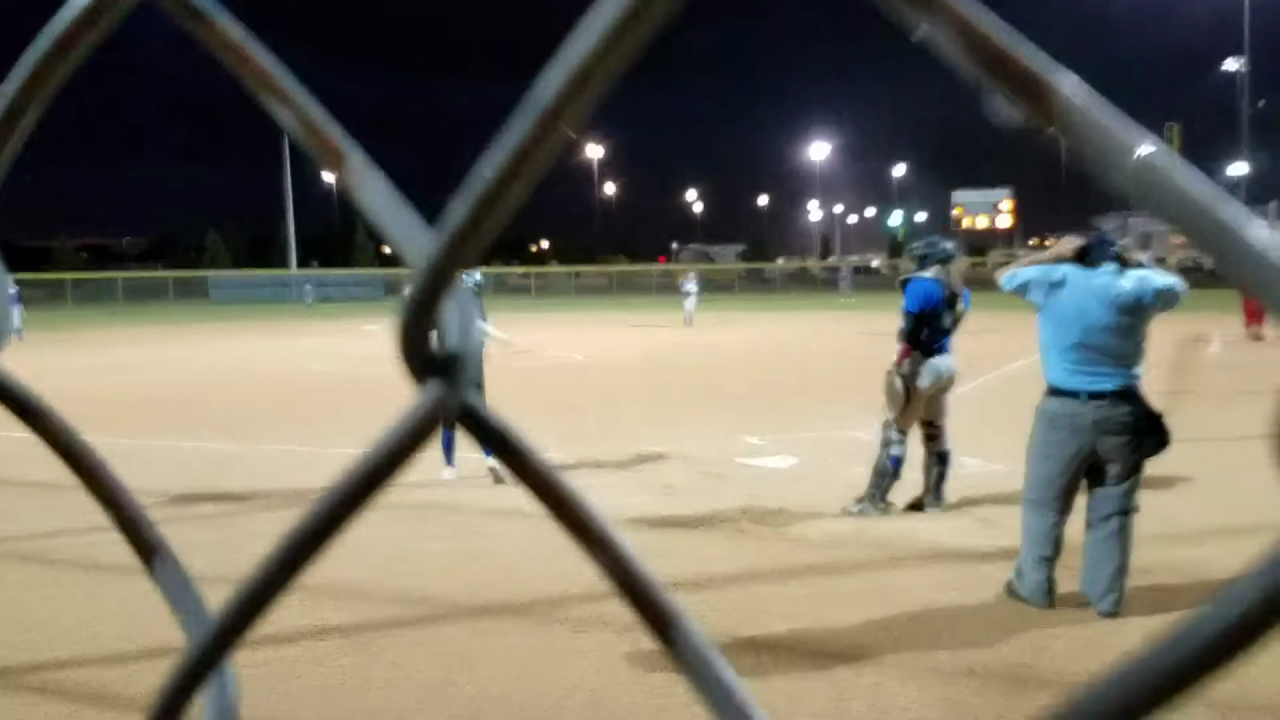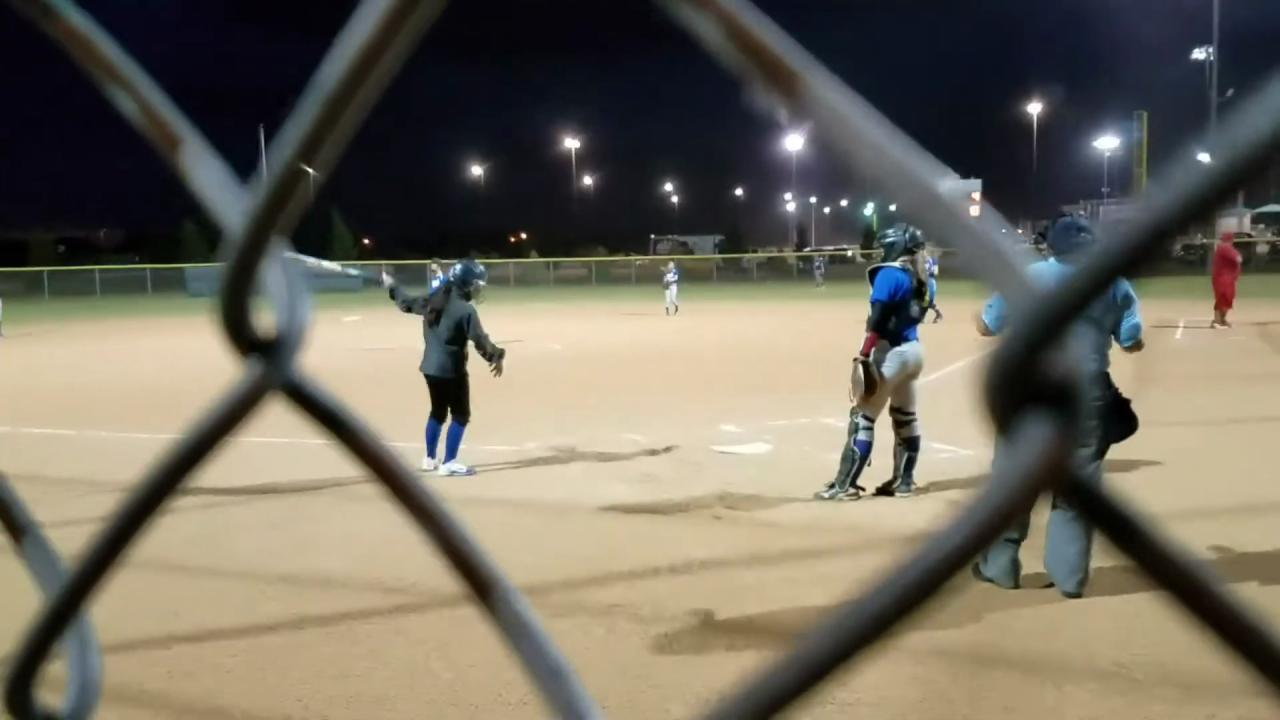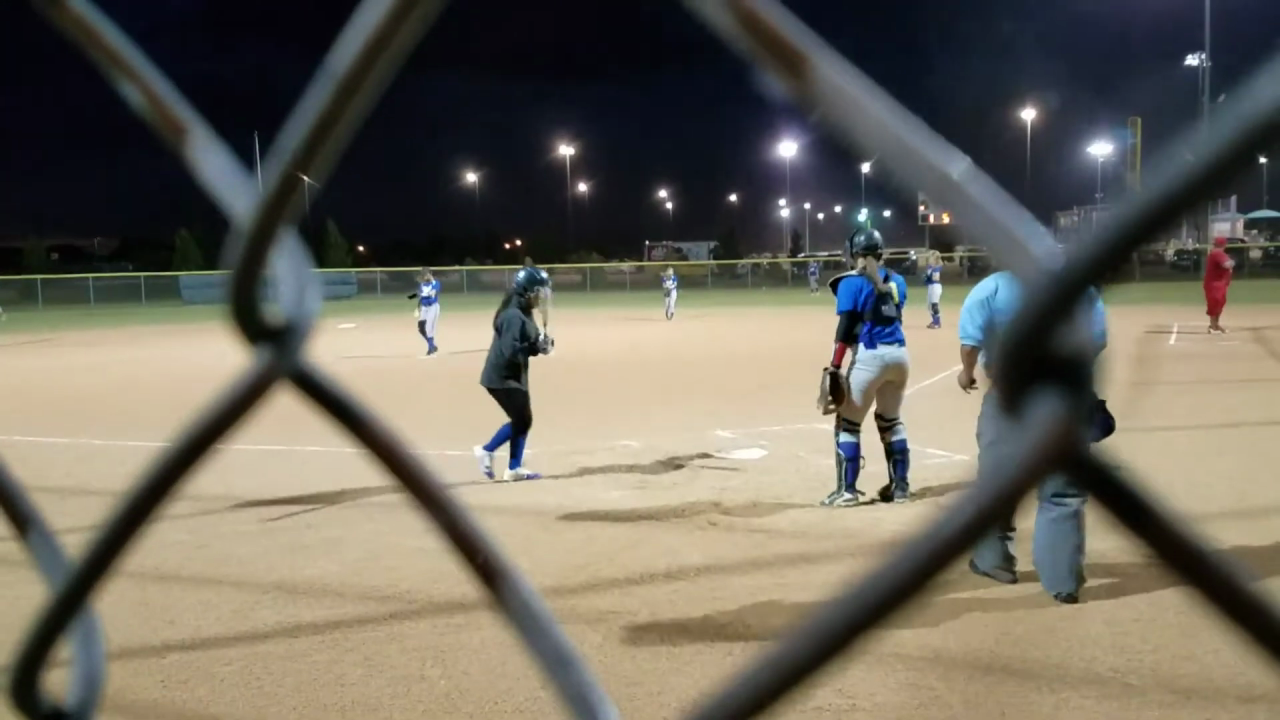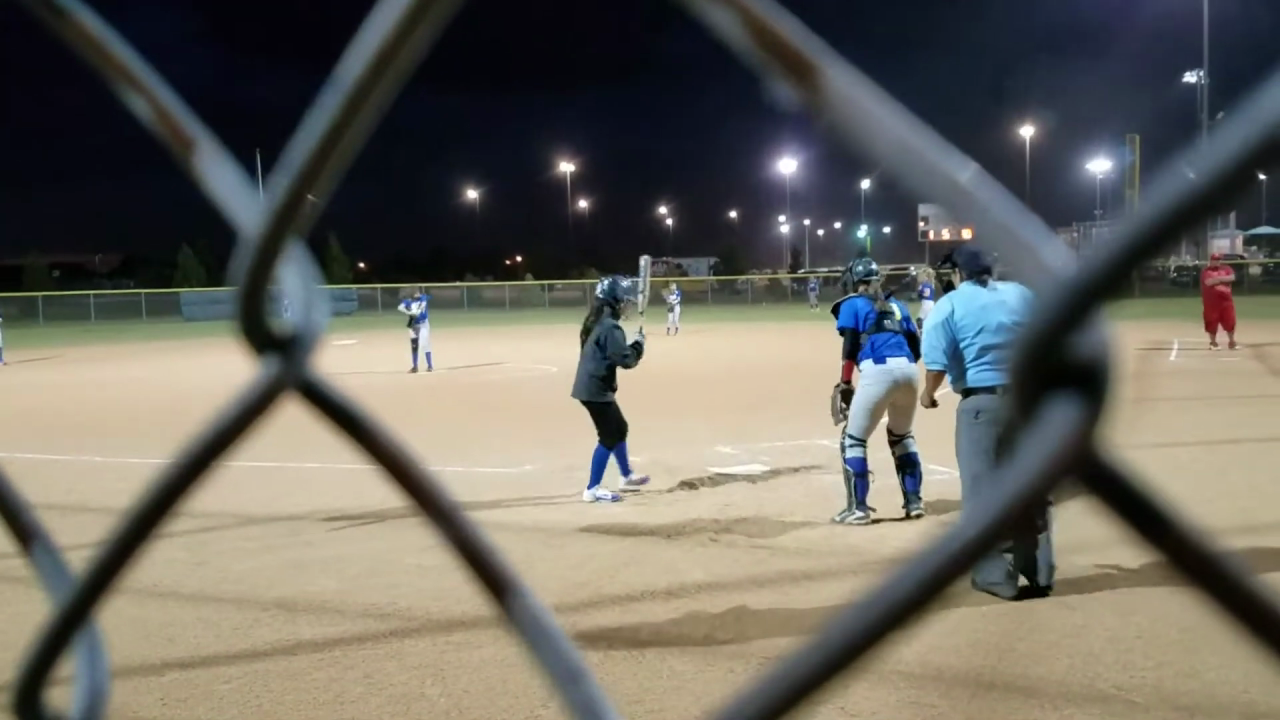
dt=0.7s
person 1, frame 1
left shoulder: (1056, 280)
right shoulder: (1139, 286)
left elbow: (1004, 276)
right elbow: (1178, 285)
left wrist: (1053, 255)
right wrist: (1138, 266)
left hip: (1064, 409)
right hip: (1120, 411)
left knee: (1044, 500)
right knee: (1112, 508)
left ankle: (1034, 585)
right ankle: (1106, 596)
person 1, frame 2
left shoulder: (1027, 277)
right shoulder: (1115, 284)
left elbow: (987, 326)
right elbow: (1133, 342)
left wrist: (982, 320)
right hip: (1089, 394)
left ankle: (999, 566)
right ankle: (1070, 576)
person 1, frame 3
left shoulder: (992, 287)
left elbow: (971, 341)
right elbow: (1097, 340)
left wrist: (967, 372)
right knee: (1063, 489)
left ankle: (993, 558)
right ankle: (1063, 580)
person 1, frame 4
left shoulder: (948, 306)
right shoulder: (1023, 295)
left elbow: (937, 363)
left wrist: (928, 393)
left hip: (983, 404)
left knee: (985, 489)
left ankle: (997, 575)
right ankle: (1038, 574)
person 2, frame 1
left shoulder: (920, 285)
right shoulder: (958, 291)
left elbow: (911, 331)
left wrist: (897, 367)
left hip: (922, 365)
right hip: (947, 364)
left knee: (895, 431)
right knee: (935, 431)
left ankle: (876, 499)
right ankle: (934, 496)
person 2, frame 2
left shoulder: (888, 274)
right shoulder: (921, 280)
left elbow: (878, 318)
right elbow: (914, 315)
left wrist: (863, 354)
left hip: (891, 353)
right hip: (913, 351)
left knee: (863, 417)
right knee: (906, 417)
left ankle: (845, 484)
right ankle: (903, 481)
person 2, frame 3
left shoulder: (851, 282)
right shoulder: (897, 281)
left elbow: (846, 327)
right elbow: (893, 316)
left wrist: (834, 367)
left hip: (870, 357)
right hip: (899, 354)
left knee: (847, 423)
right knee: (891, 421)
left ankle: (847, 490)
right ankle: (899, 486)
person 2, frame 4
left shoulder: (851, 304)
right shoulder: (896, 305)
left elbow: (851, 343)
right elbow: (915, 346)
left wrist: (844, 383)
left hip: (878, 373)
right hip: (908, 371)
left knee: (853, 440)
right knee: (902, 437)
left ankle: (858, 508)
right ankle: (914, 502)
person 3, frame 1
left shoulder: (448, 306)
right shoulder: (477, 311)
right hip: (471, 373)
left knee: (448, 421)
left ankle: (449, 467)
right ankle: (491, 458)
person 3, frame 2
left shoulder: (434, 300)
right shoulder: (466, 310)
left elbow: (407, 302)
right elbow: (481, 342)
left wrist: (392, 286)
right wrist: (497, 357)
left hip: (432, 366)
right hip: (451, 369)
left knee: (438, 413)
right knee: (461, 415)
left ankle: (430, 458)
right ankle: (448, 462)
person 3, frame 3
left shoulder: (524, 313)
right shoulder: (513, 316)
left elbow: (531, 342)
right elbow: (511, 351)
left wrist: (543, 343)
right wrist: (537, 345)
left hip: (515, 376)
right hip: (501, 378)
left knee: (524, 421)
right knee: (521, 420)
left ankle: (514, 468)
right ankle: (486, 451)
person 3, frame 4
left shoulder: (595, 322)
right shoulder: (610, 327)
right elbow: (627, 361)
left wrist: (633, 348)
right wrist: (639, 345)
left hip: (590, 387)
right hip: (596, 390)
left knee: (618, 429)
right knee: (609, 437)
left ankle: (627, 477)
right ankle: (592, 489)
